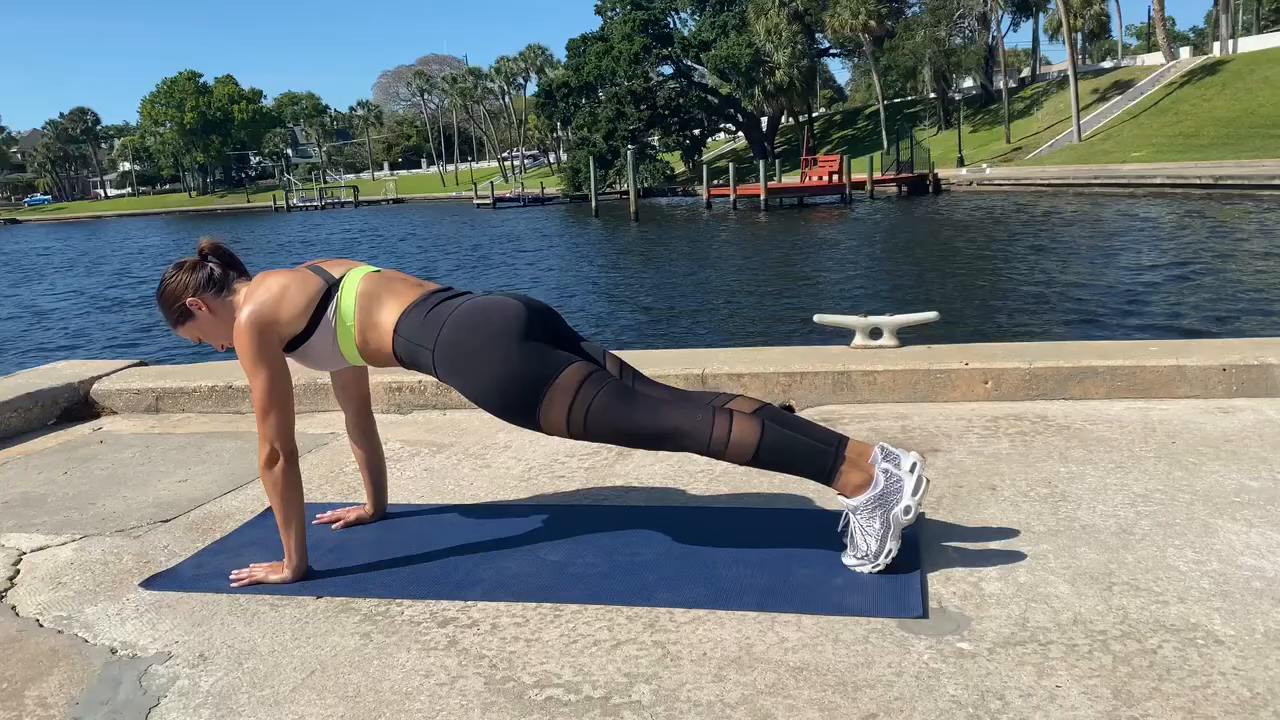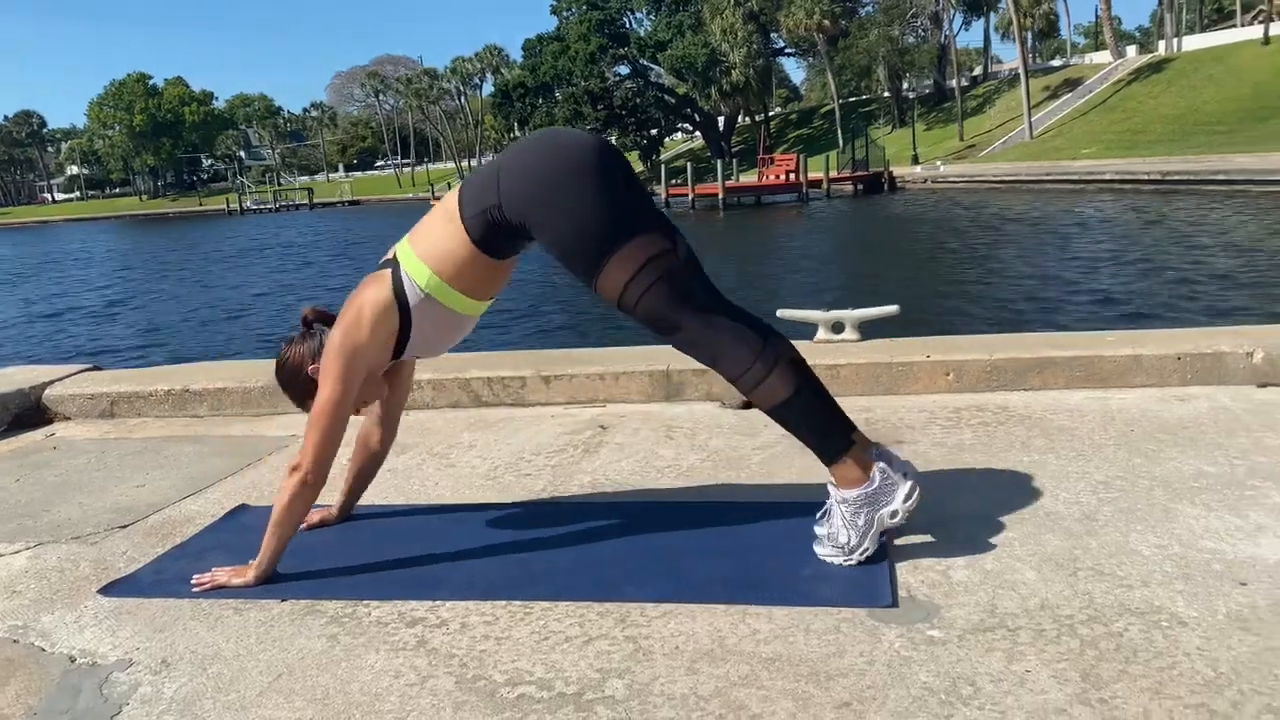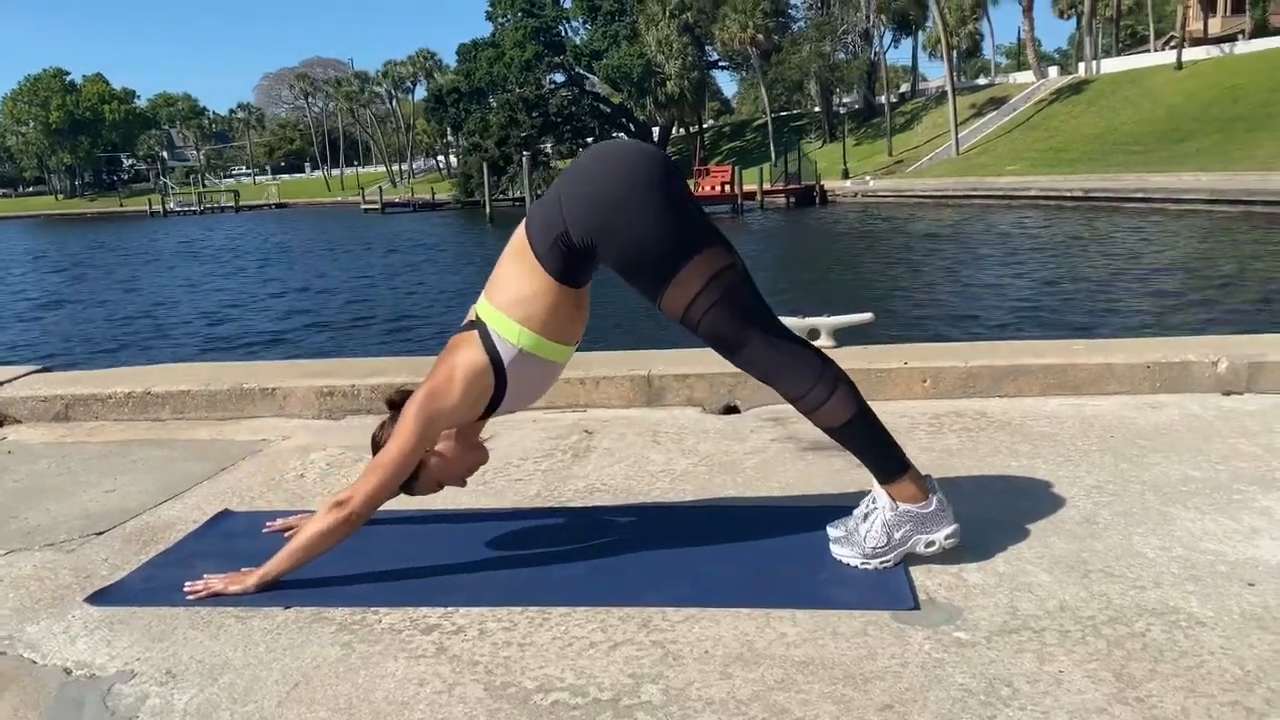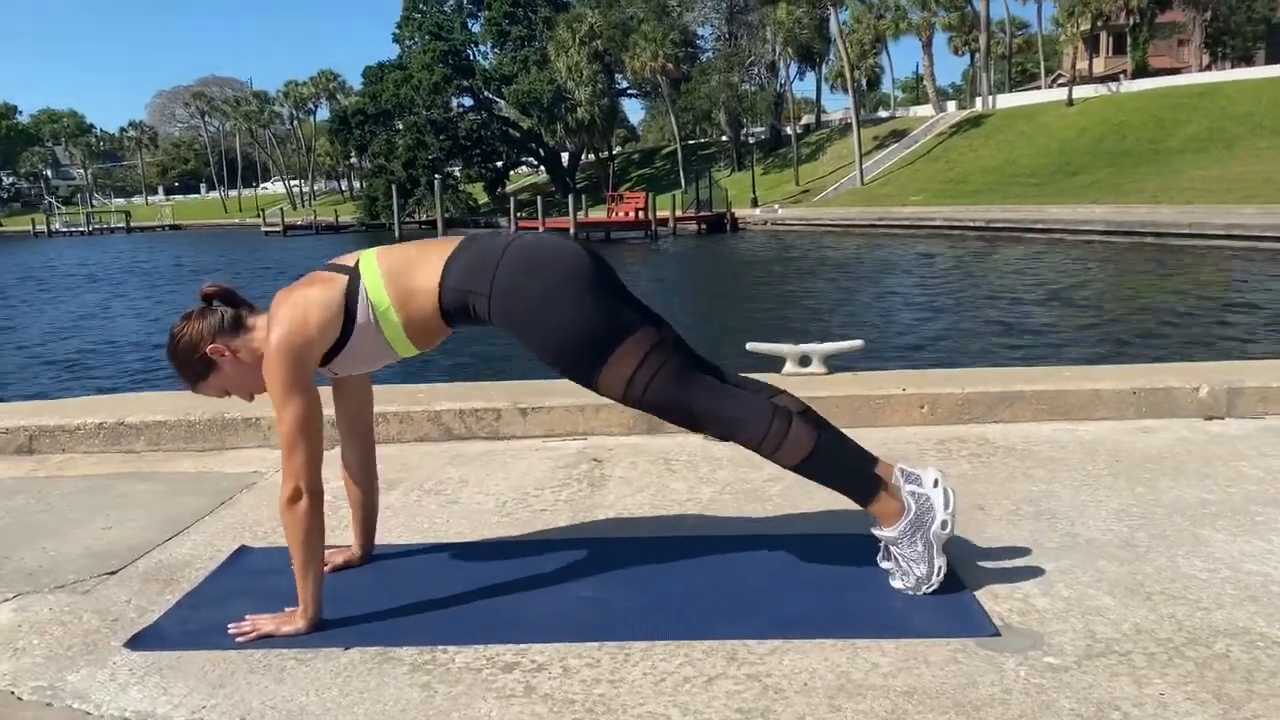
dt=1s
person 1, frame 1
left shoulder: (253, 316)
right shoulder: (306, 286)
left elbow: (277, 451)
right elbow: (356, 409)
left wrist: (292, 560)
right wrist: (375, 503)
left hip: (477, 349)
right hip: (499, 317)
left knee: (652, 418)
right knee: (659, 402)
left ankle: (861, 472)
right ankle: (866, 464)
person 1, frame 2
left shoulder: (354, 339)
right shoulder: (385, 333)
left elbow: (307, 466)
right elbow: (381, 435)
left wrist: (259, 567)
right wrist: (340, 509)
left hip: (547, 180)
right hip: (560, 171)
left knee: (695, 323)
right knee: (704, 315)
left ankle: (860, 478)
right ankle: (859, 459)
person 1, frame 3
left shoulder: (445, 400)
right shoulder: (459, 385)
left elbow: (356, 503)
left wrist: (258, 576)
right wrist: (327, 517)
left hip: (609, 200)
right hip: (613, 190)
left knee: (754, 341)
right knee: (752, 340)
left ankle: (913, 501)
right ankle: (896, 490)
person 1, frame 4
left shoulder: (283, 338)
right shoulder: (321, 320)
left elbow: (298, 485)
right elbow: (356, 440)
left wrist: (304, 609)
right wrist: (362, 544)
left hip: (527, 283)
right hip: (535, 267)
left knee: (703, 401)
right knee: (709, 385)
left ankle: (896, 505)
right ankle: (898, 483)
